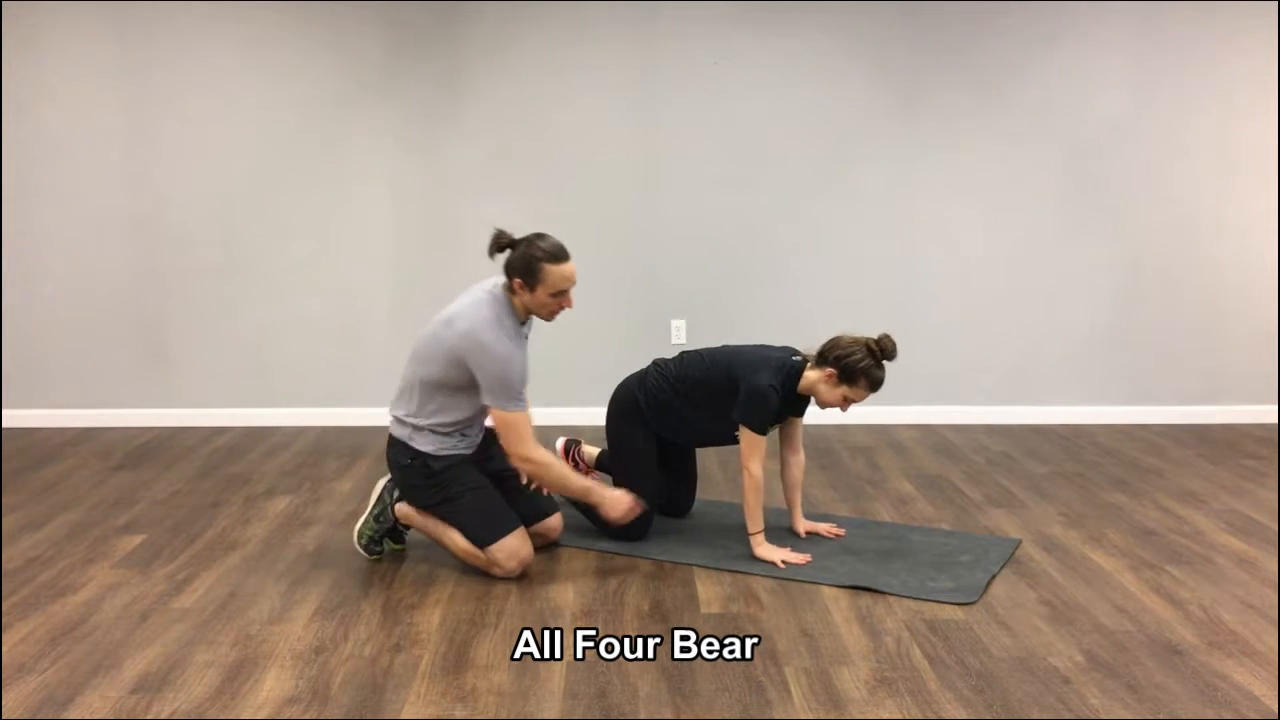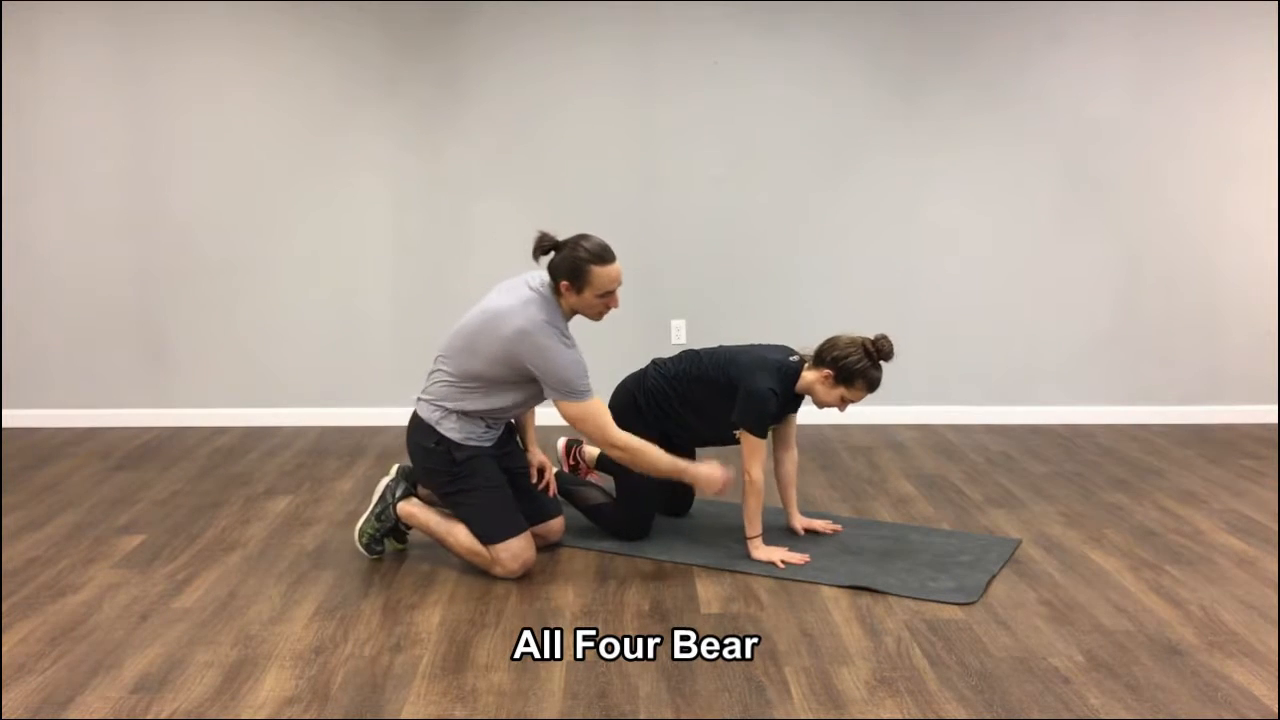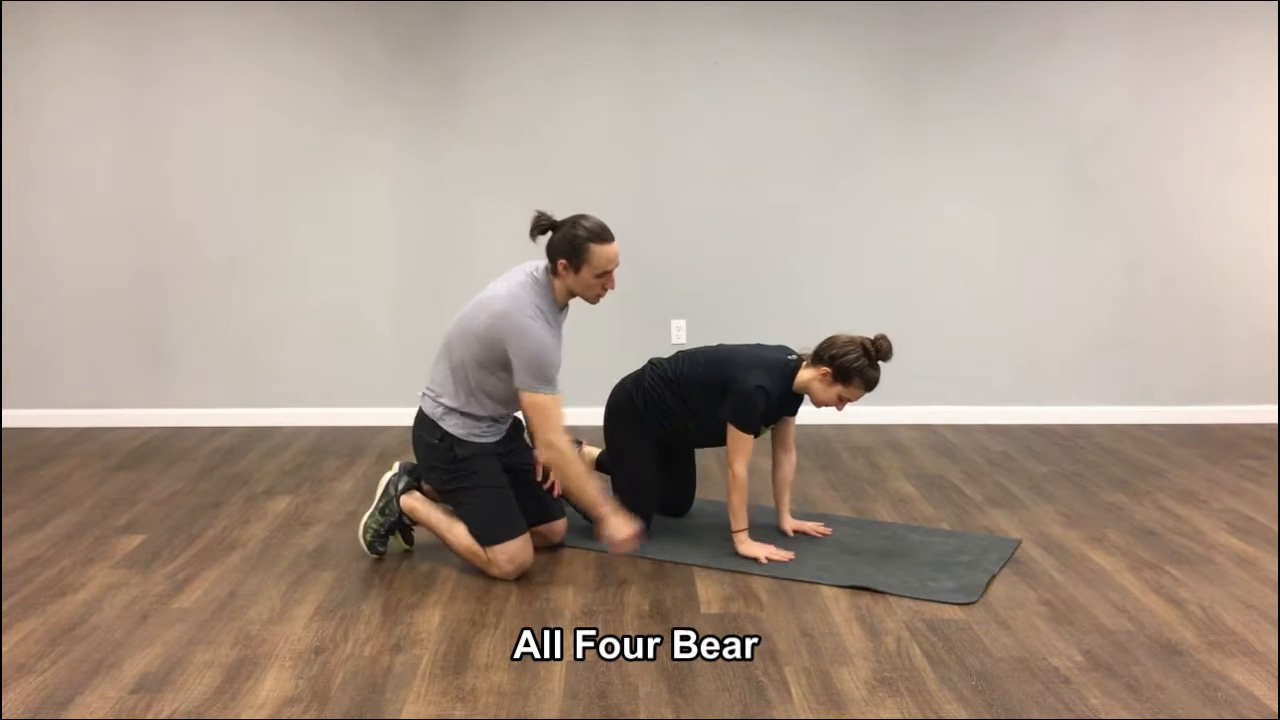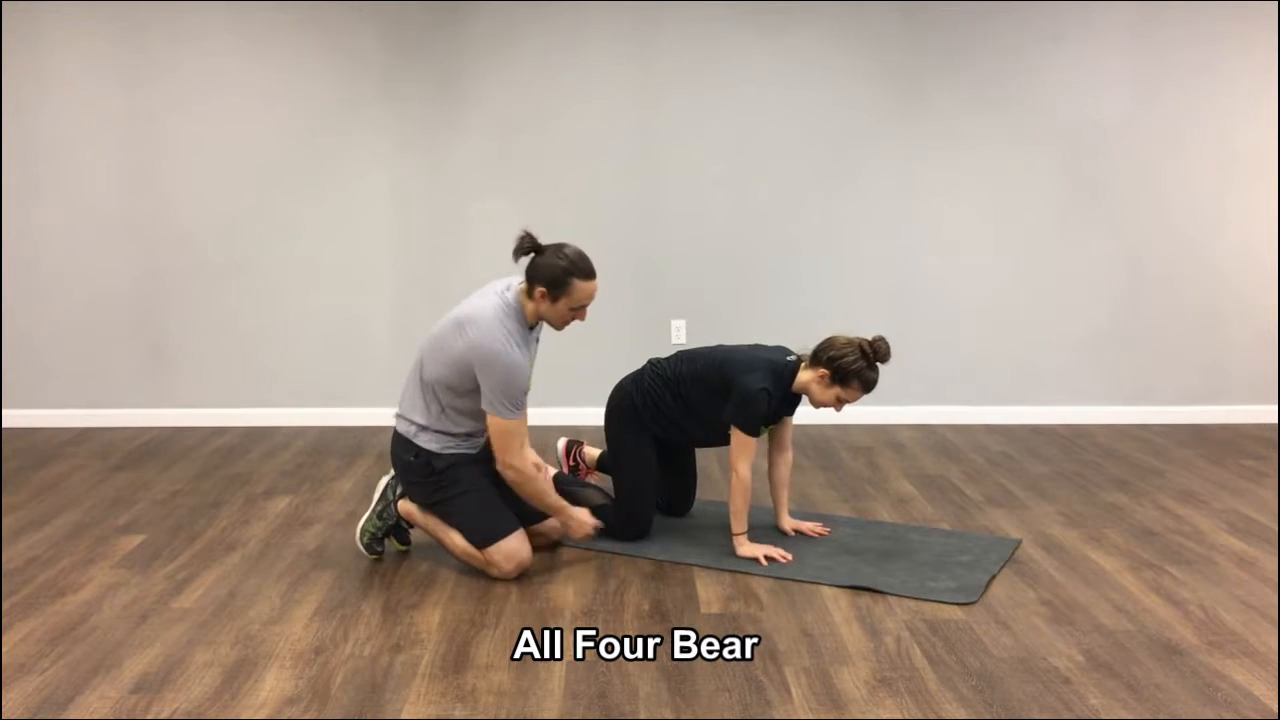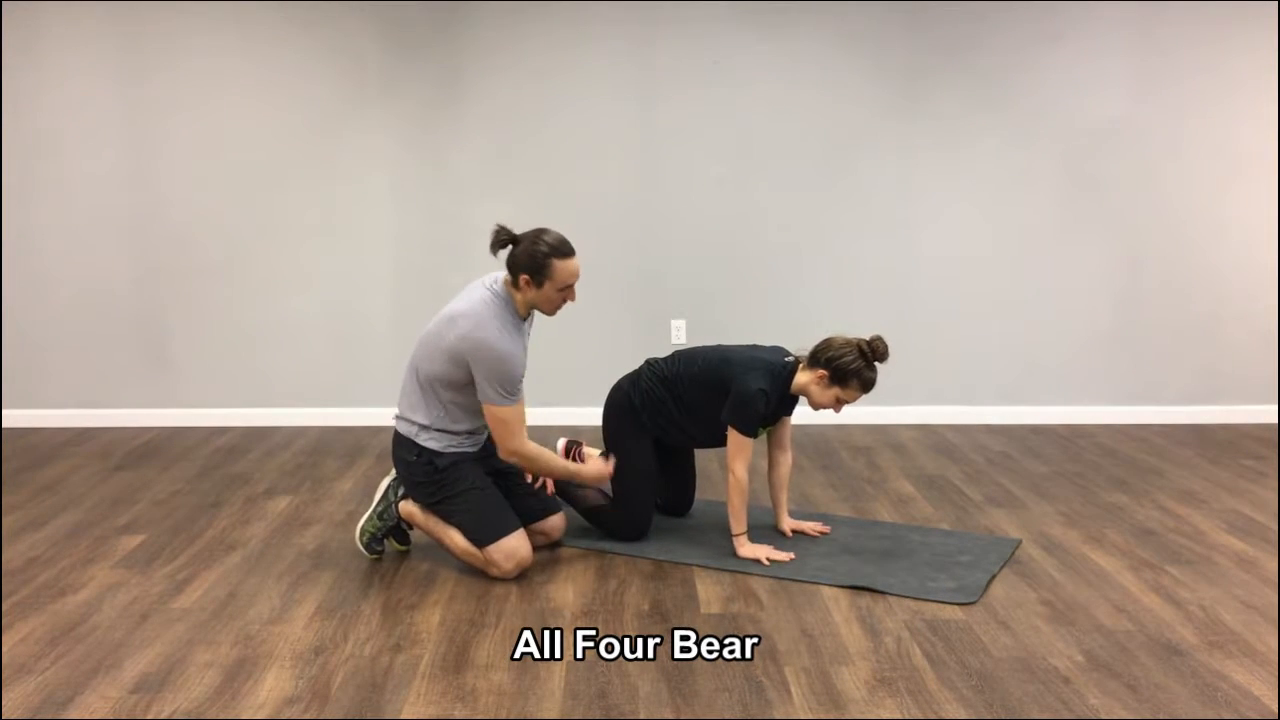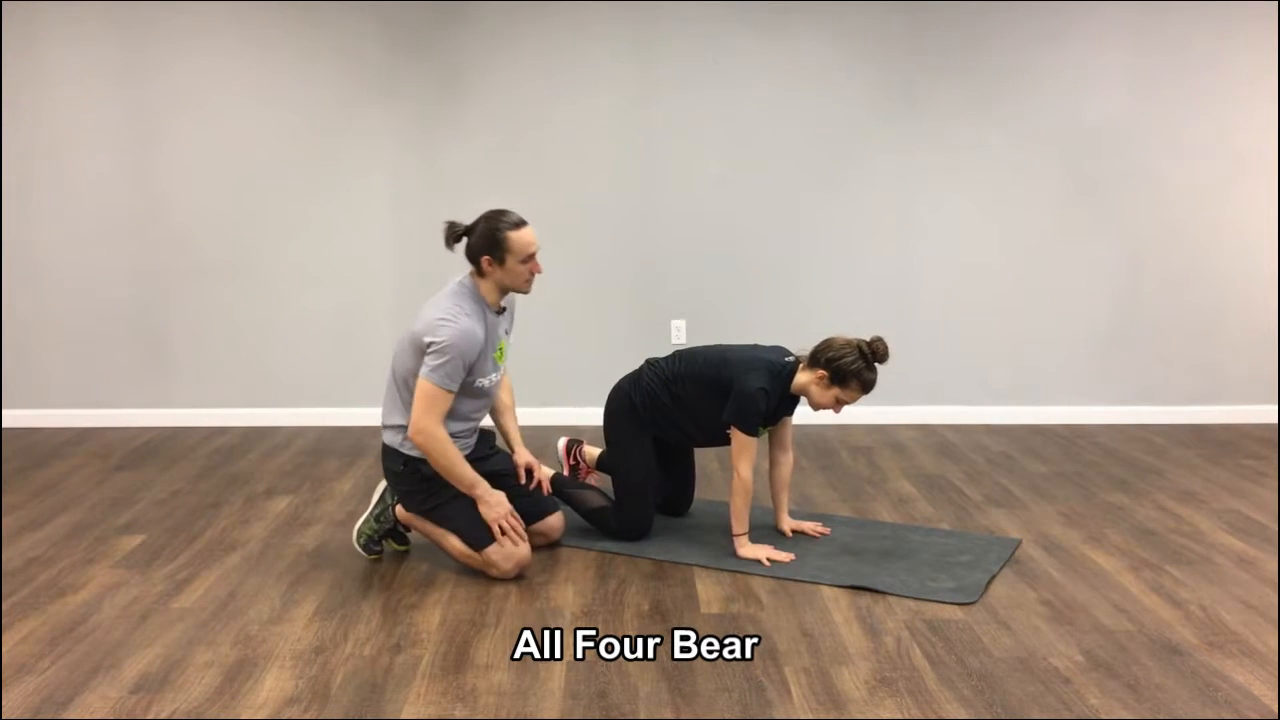
dt=0.5s
person 1, frame 1
left shoulder: (508, 300)
right shoulder: (494, 341)
right elbow: (524, 455)
left wrist: (534, 453)
right wrist: (601, 496)
left hip: (469, 438)
right hip: (429, 452)
left knee: (548, 528)
right knee: (513, 558)
left ankle: (445, 505)
right ankle: (403, 509)
person 1, frame 2
left shoulder: (535, 287)
right shoulder: (546, 339)
right elbow: (613, 441)
left wrist: (530, 446)
right wrist: (693, 473)
left hip: (489, 429)
right hip: (448, 440)
left knee: (549, 530)
right knee: (514, 560)
left ankle: (425, 488)
right ankle: (403, 507)
person 1, frame 3
left shoulder: (535, 283)
right shoulder: (528, 323)
right elbow: (554, 442)
left wrist: (539, 448)
right wrist: (607, 515)
left hip: (499, 428)
right hip: (453, 435)
left knee: (552, 531)
right knee: (511, 561)
left ankle: (434, 485)
right ankle: (406, 501)
person 1, frame 4
left shoulder: (513, 294)
right shoulder: (503, 349)
right elbow: (510, 463)
left wrist: (524, 452)
right wrist: (567, 513)
left hip: (474, 438)
right hip: (432, 451)
left knee: (548, 529)
right knee: (512, 559)
left ankle: (430, 500)
right ankle: (405, 507)
person 1, frame 5
left shoulder: (501, 288)
right shoulder: (495, 339)
right elbow: (513, 449)
left wrist: (529, 456)
right wrist: (581, 473)
left hip: (475, 438)
right hip: (433, 451)
left knee: (550, 528)
right knee: (512, 559)
left ankle: (436, 502)
right ankle: (405, 507)
person 1, frame 6
left shoulder: (501, 301)
right shoulder: (459, 327)
right elbow: (424, 431)
left wrist: (518, 447)
right wrist: (483, 494)
left hip: (469, 443)
right hip: (419, 459)
left knee: (550, 526)
right knee: (511, 558)
left ankle: (428, 508)
right ankle: (402, 511)
person 2, frame 1
left shoulder: (799, 375)
right shoulder: (764, 384)
left elbow: (793, 453)
right elbow: (752, 469)
left wrist: (798, 518)
right wrist: (759, 543)
left hip: (671, 418)
right hip: (636, 408)
left knee: (677, 506)
right knee: (633, 526)
left ankle: (581, 455)
person 2, frame 2
left shoulder: (794, 373)
right shoulder: (763, 386)
left elbow: (785, 448)
right elbow: (753, 472)
left wrist: (793, 514)
right wrist: (756, 544)
left hip: (669, 415)
right hip: (637, 408)
left knee: (677, 505)
right knee: (632, 525)
left ankle: (581, 455)
person 2, frame 3
left shoulder: (792, 375)
right shoulder: (758, 385)
left elbow: (785, 452)
right elbow: (737, 468)
left wrist: (785, 517)
right wrist: (742, 540)
left hip: (668, 418)
right hip: (634, 410)
left knee: (676, 506)
left ankle: (586, 455)
right ankle: (552, 479)
person 2, frame 4
left shoulder: (790, 375)
right shoulder: (758, 386)
left elbow: (781, 452)
right elbow: (740, 469)
left wrist: (783, 516)
right wrist: (741, 542)
left hip: (667, 417)
right hip: (635, 410)
left knee: (677, 505)
right knee: (632, 526)
left ankle: (583, 456)
person 2, frame 5
left shoulder: (789, 376)
right shoulder: (756, 386)
left elbow: (781, 453)
right elbow: (737, 469)
left wrist: (783, 517)
right wrist: (742, 542)
left hip: (665, 416)
right hip: (633, 410)
left knee: (678, 505)
right knee: (631, 526)
left ankle: (584, 455)
person 2, frame 6
left shoulder: (790, 376)
right shoulder: (757, 386)
left elbow: (782, 453)
right elbow: (742, 470)
left wrist: (783, 517)
right wrist: (742, 542)
left hip: (666, 416)
right hip: (633, 408)
left knee: (676, 505)
right knee: (632, 525)
left ankle: (583, 455)
right ankle: (546, 480)
